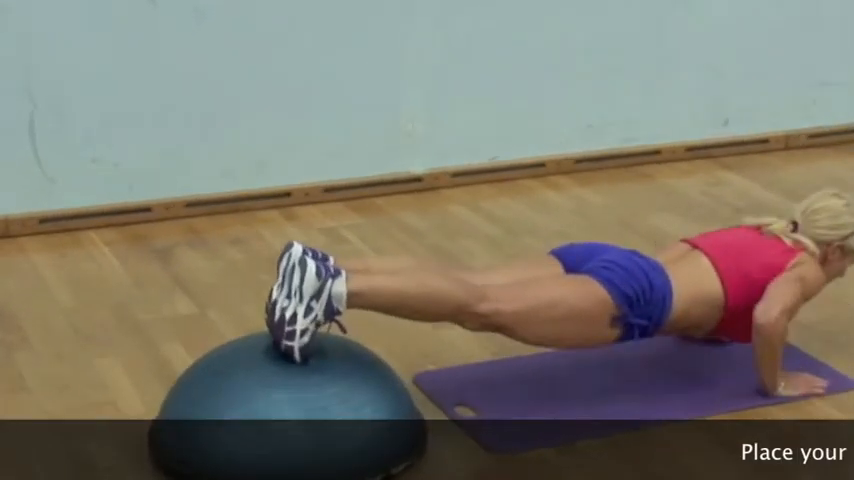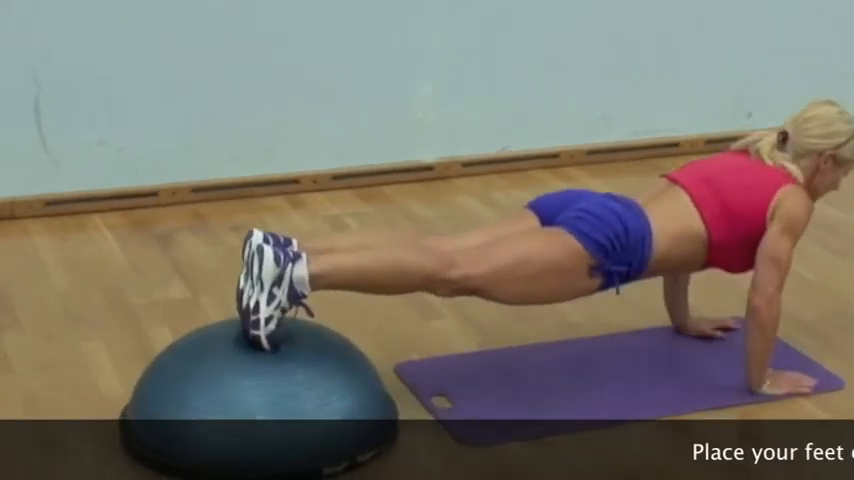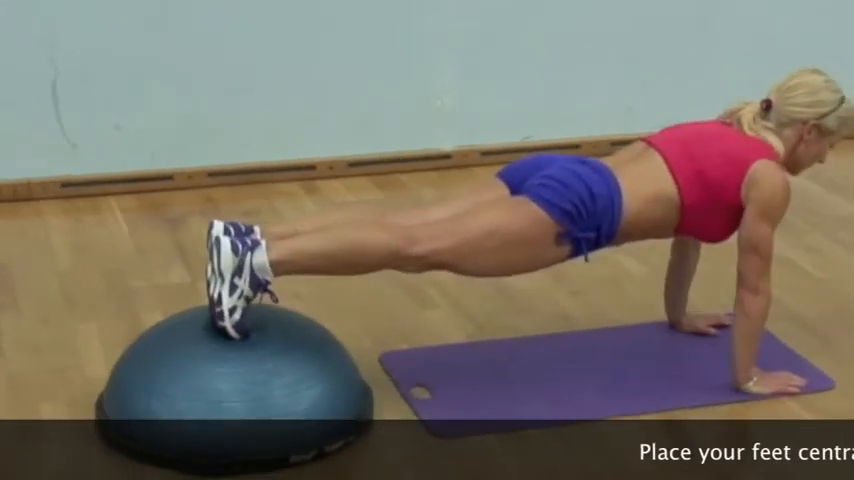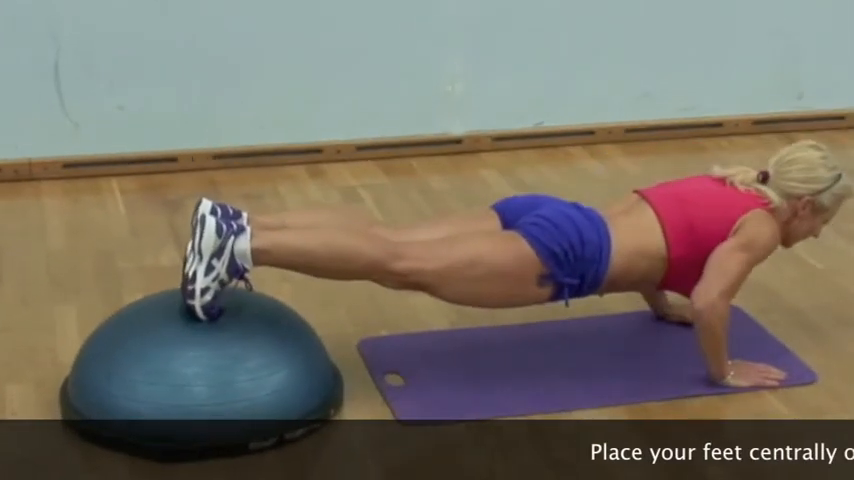
dt=0.5s
person 1, frame 1
left shoulder: (755, 234)
right shoulder: (807, 269)
right elbow: (767, 319)
left wrist: (688, 320)
right wrist: (774, 384)
left hip: (604, 260)
right hip: (630, 295)
left knee: (468, 287)
right knee: (486, 309)
left ankle: (322, 270)
right ankle: (336, 290)
person 1, frame 2
left shoulder: (738, 160)
right shoulder: (792, 203)
right elbow: (764, 299)
left wrist: (681, 319)
right wrist: (761, 378)
left hip: (584, 209)
right hip: (608, 242)
left knee: (437, 252)
right knee: (456, 274)
left ankle: (285, 252)
right ankle: (296, 276)
person 1, frame 3
left shoulder: (725, 135)
right shoulder: (769, 179)
left elbow: (687, 223)
right elbow: (752, 289)
left wrist: (678, 316)
right wrist: (747, 376)
left hip: (556, 174)
right hip: (577, 207)
left knee: (405, 229)
right knee: (420, 250)
left ankle: (250, 240)
right ankle: (259, 261)
person 1, frame 4
left shoulder: (724, 187)
right shoulder: (761, 227)
right elbow: (707, 303)
left wrist: (657, 300)
right wrist: (722, 369)
left hip: (547, 216)
right hip: (564, 252)
left knee: (388, 242)
right knee: (402, 265)
left ankle: (233, 223)
right ankle: (238, 245)
